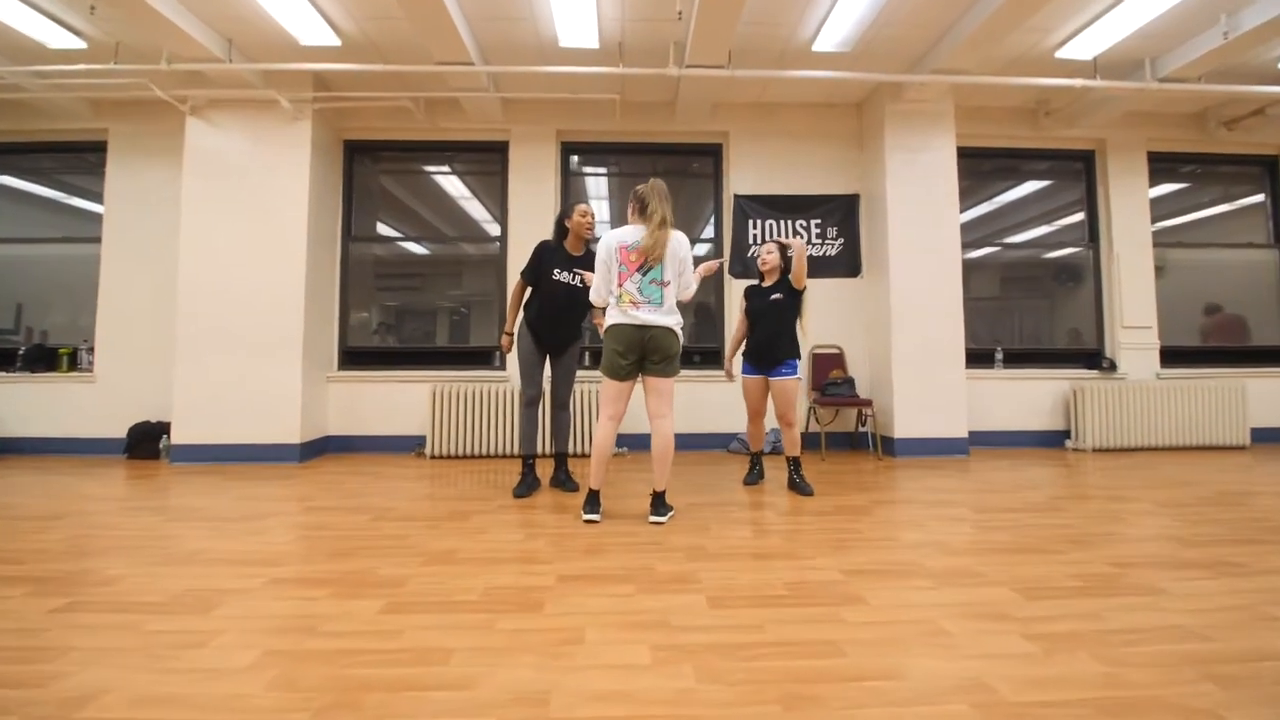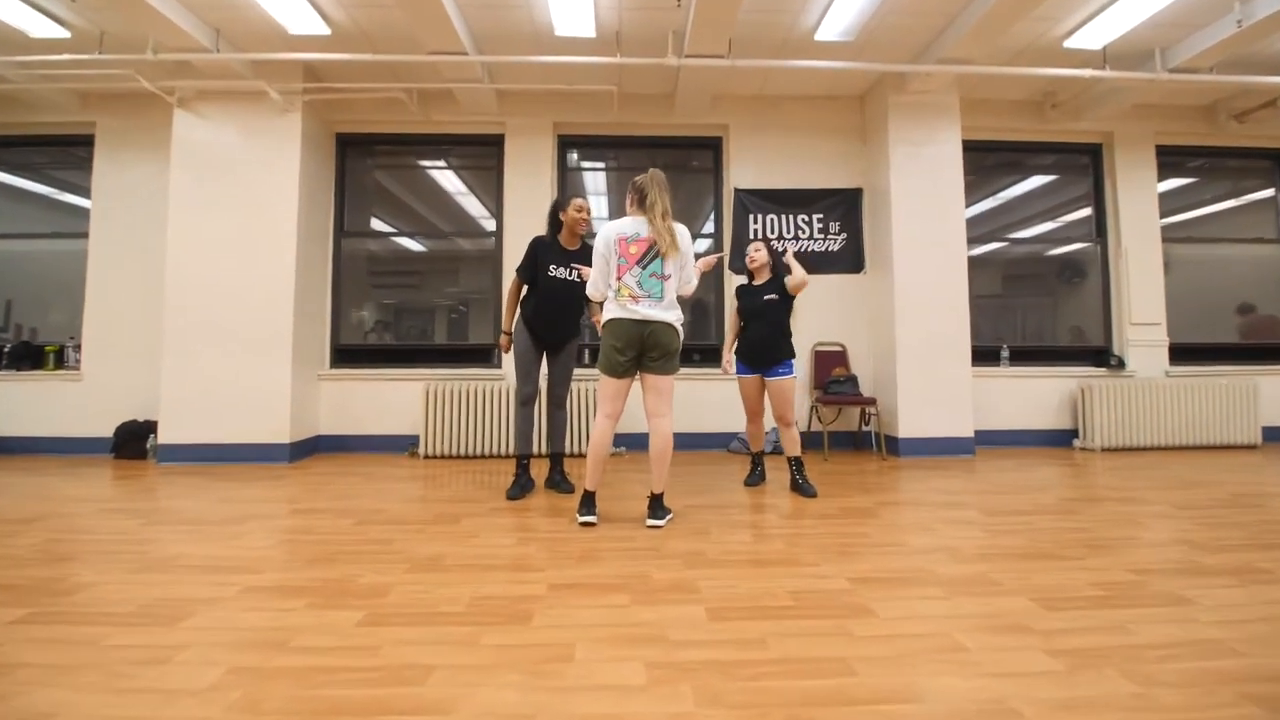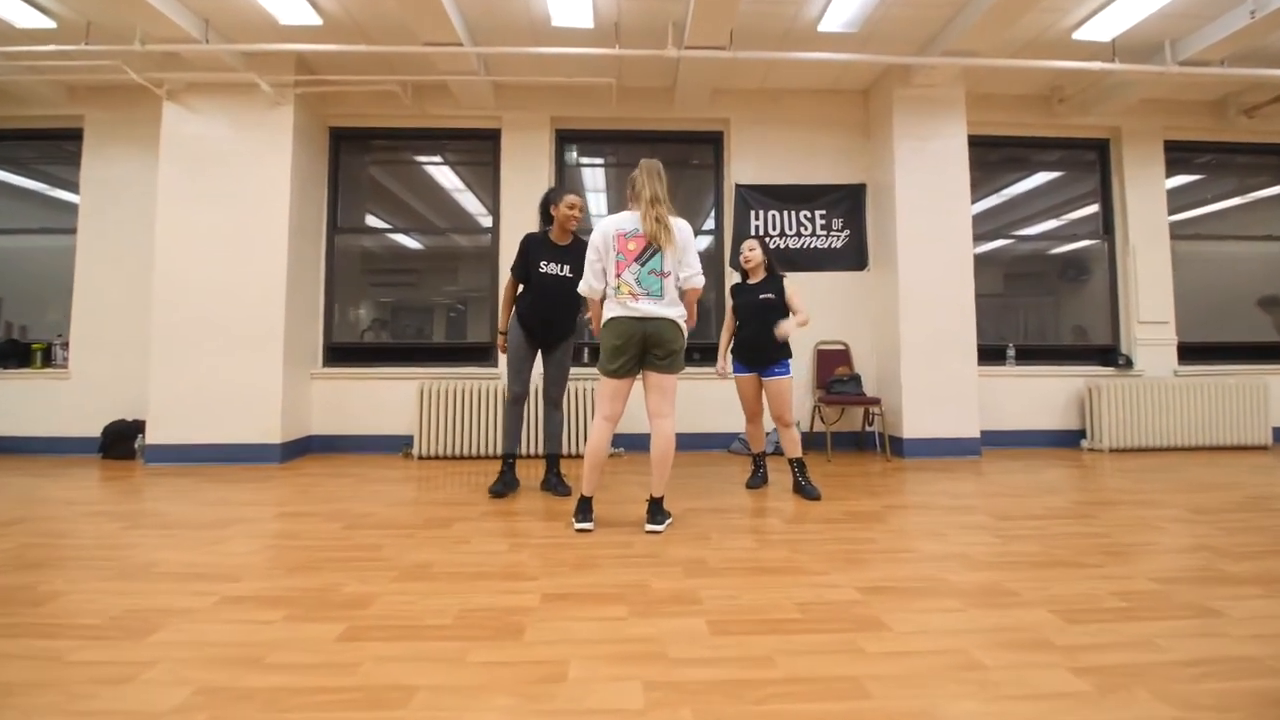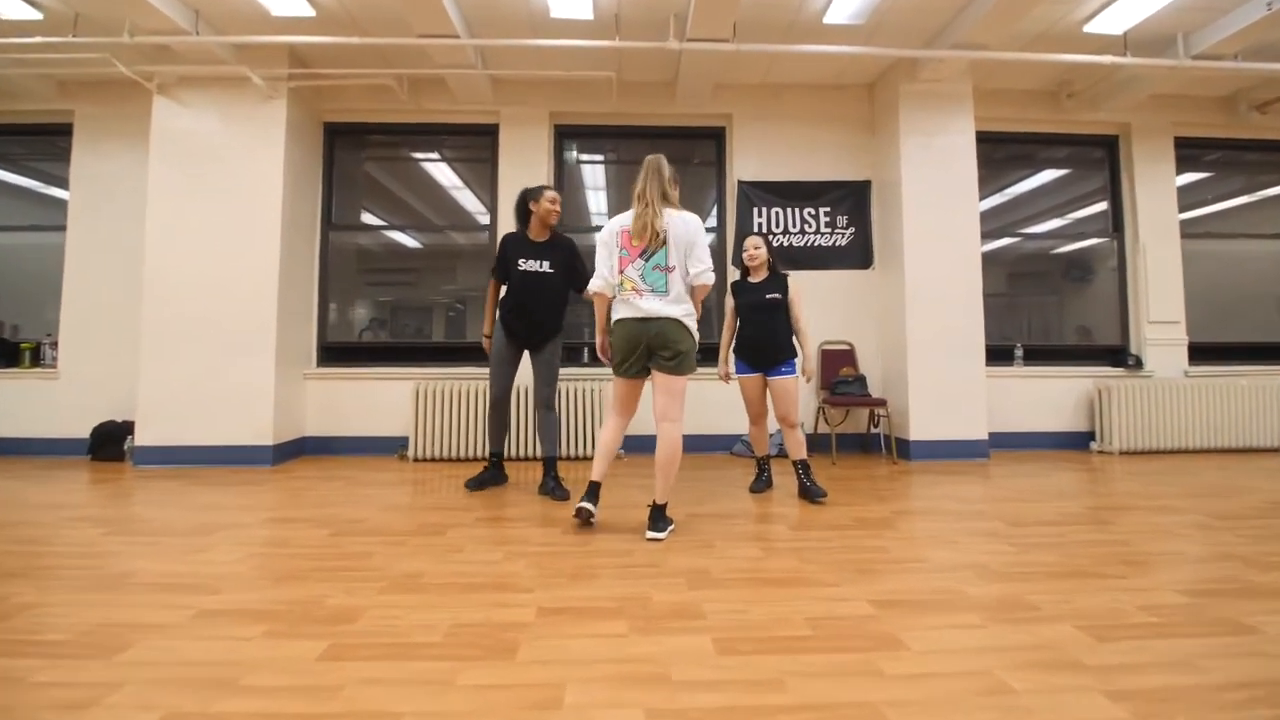
dt=0.3s
person 1, frame 1
left shoulder: (611, 239)
right shoulder: (678, 240)
left elbow: (600, 298)
right elbow: (685, 293)
left wrist: (594, 282)
right wrist: (701, 272)
left hip: (622, 332)
right hip: (663, 333)
left knee: (609, 417)
right knee: (661, 417)
left ankle: (593, 500)
right ankle: (659, 502)
person 1, frame 2
left shoulder: (610, 231)
right shoulder: (678, 233)
left elbow: (596, 291)
right elbow: (685, 288)
left wrist: (590, 276)
right wrist: (701, 267)
left hip: (620, 327)
right hip: (662, 328)
left knee: (606, 415)
right knee: (660, 415)
left ankle: (588, 502)
right ankle: (657, 505)
person 1, frame 3
left shoulder: (607, 227)
right shoulder: (679, 228)
left elbow: (591, 287)
right elbow: (693, 282)
left wrist: (595, 317)
right wrist: (689, 310)
left hip: (620, 326)
right hip: (665, 326)
left knee: (605, 417)
right knee: (662, 417)
left ankle: (585, 508)
right ankle: (656, 509)
person 1, frame 4
left shoulder: (616, 225)
right shoulder: (688, 222)
left elbow: (601, 286)
right elbow: (703, 279)
left wrist: (602, 332)
right wrist: (693, 306)
left hip: (628, 325)
right hip: (673, 325)
left knee: (619, 413)
right knee: (668, 420)
left ankle: (591, 494)
right ankle: (658, 515)
person 2, frame 1
left shoulder: (594, 261)
right shoulder: (546, 251)
right elbow: (521, 287)
left wrist: (602, 320)
right wrist: (508, 330)
left hip: (568, 340)
right hip: (533, 333)
left knee: (561, 401)
right knee: (530, 397)
left ankle: (561, 469)
right ankle: (528, 472)
person 2, frame 2
left shoulder: (590, 255)
right shoulder: (540, 246)
left elbow: (594, 299)
right elbow: (517, 285)
left wrist: (600, 319)
right wrist: (506, 329)
left hip: (566, 337)
right hip: (529, 330)
left knee: (558, 400)
right knee: (526, 396)
left ankle: (556, 470)
right ankle: (522, 473)
person 2, frame 3
left shoulder: (584, 250)
right shoulder: (532, 243)
right elbow: (512, 285)
right wrist: (502, 329)
left hip: (561, 335)
right hip: (524, 328)
left knee: (554, 400)
right knee: (516, 395)
left ankle: (552, 472)
right ankle: (508, 470)
person 2, frame 4
left shoulder: (565, 247)
right shoulder: (510, 242)
left elbow: (584, 286)
right elbow: (495, 286)
right wrist: (487, 331)
left hip: (546, 335)
right hip: (508, 330)
left knee: (545, 401)
right knee: (498, 397)
left ankle: (550, 475)
right ankle: (495, 466)
person 3, frame 1
left shoulder: (792, 285)
right shoulder: (750, 292)
left elbow: (799, 247)
right elbow: (742, 329)
left wrist: (787, 242)
right wrist: (729, 357)
left hip: (784, 361)
right hip: (753, 361)
left knee: (787, 419)
right knee: (754, 417)
left ankle: (795, 473)
right ankle: (756, 465)
person 3, frame 2
left shoulder: (782, 283)
right shoulder: (741, 291)
left elbow: (802, 280)
right elbow: (734, 326)
left wrist: (789, 259)
right wrist: (726, 352)
left hip: (779, 360)
right hip: (747, 361)
left knee: (785, 418)
right knee: (753, 416)
left ankle: (797, 474)
right ankle: (757, 466)
person 3, frame 3
left shoulder: (779, 283)
right shoulder: (736, 290)
left elbow: (804, 316)
right elbow: (728, 326)
left wrist: (791, 322)
right wrist: (721, 356)
left hip: (775, 360)
right hip: (743, 360)
left knee: (784, 418)
right knee: (752, 416)
left ankle: (800, 476)
right ankle: (759, 468)
person 3, frame 4
left shoulder: (783, 282)
right shoulder: (736, 288)
left elbow: (797, 322)
right elbow: (729, 326)
left wrist: (807, 356)
right wrist: (722, 360)
left hip: (782, 360)
right hip: (747, 361)
left knee: (789, 420)
right knee: (756, 418)
left ankle: (805, 479)
right ankle: (763, 471)
